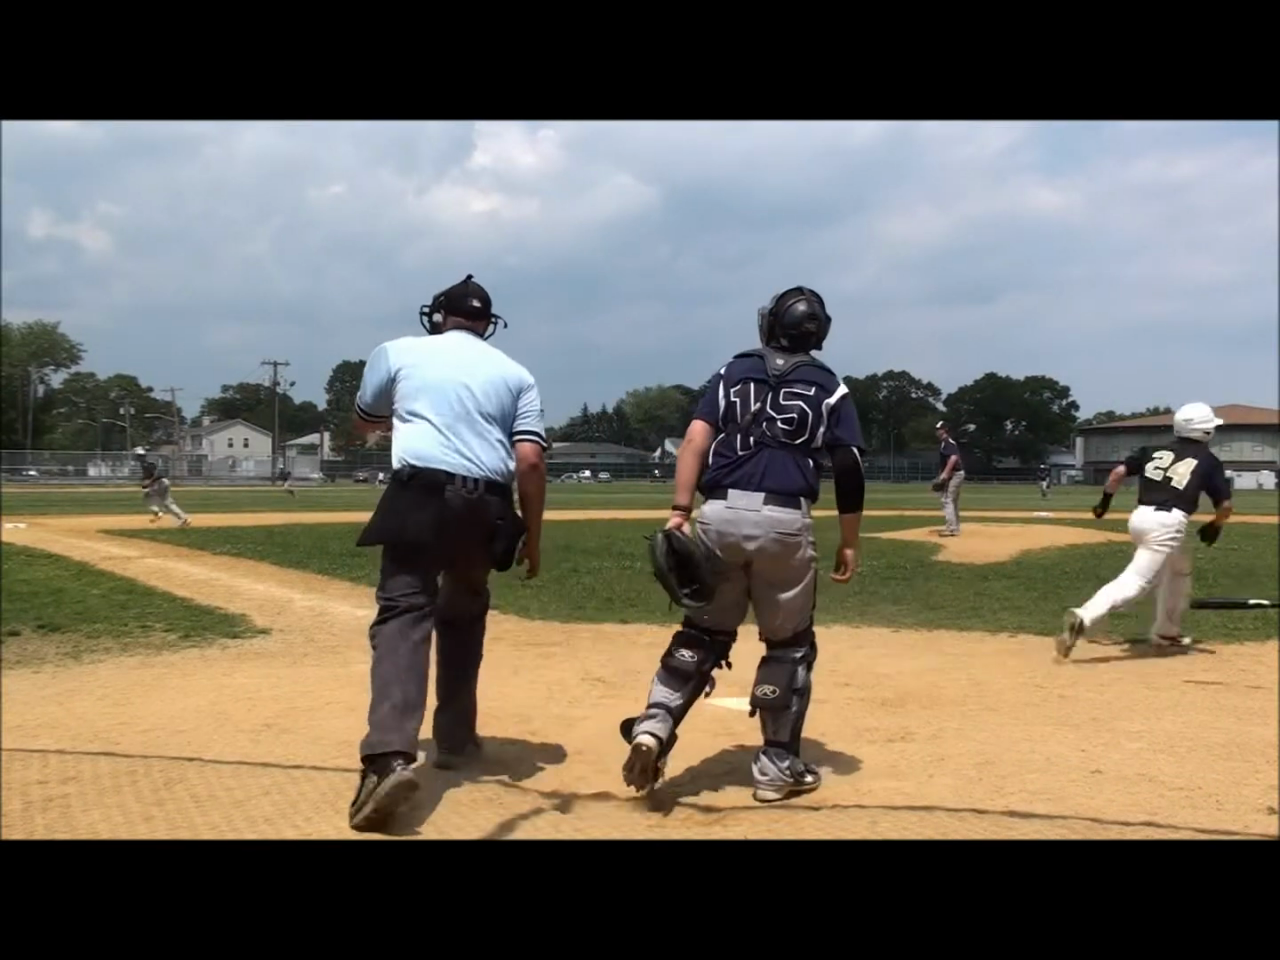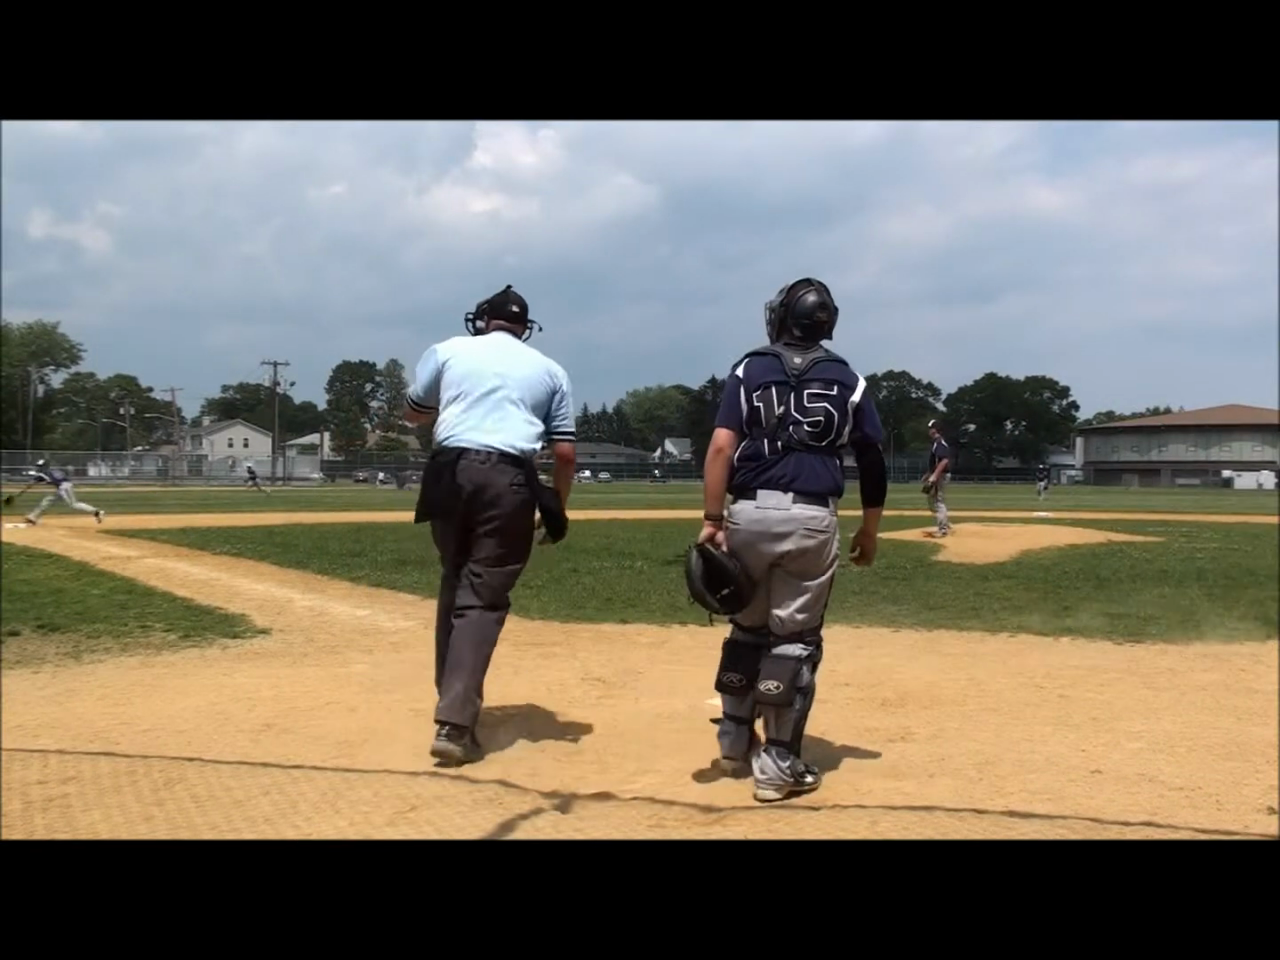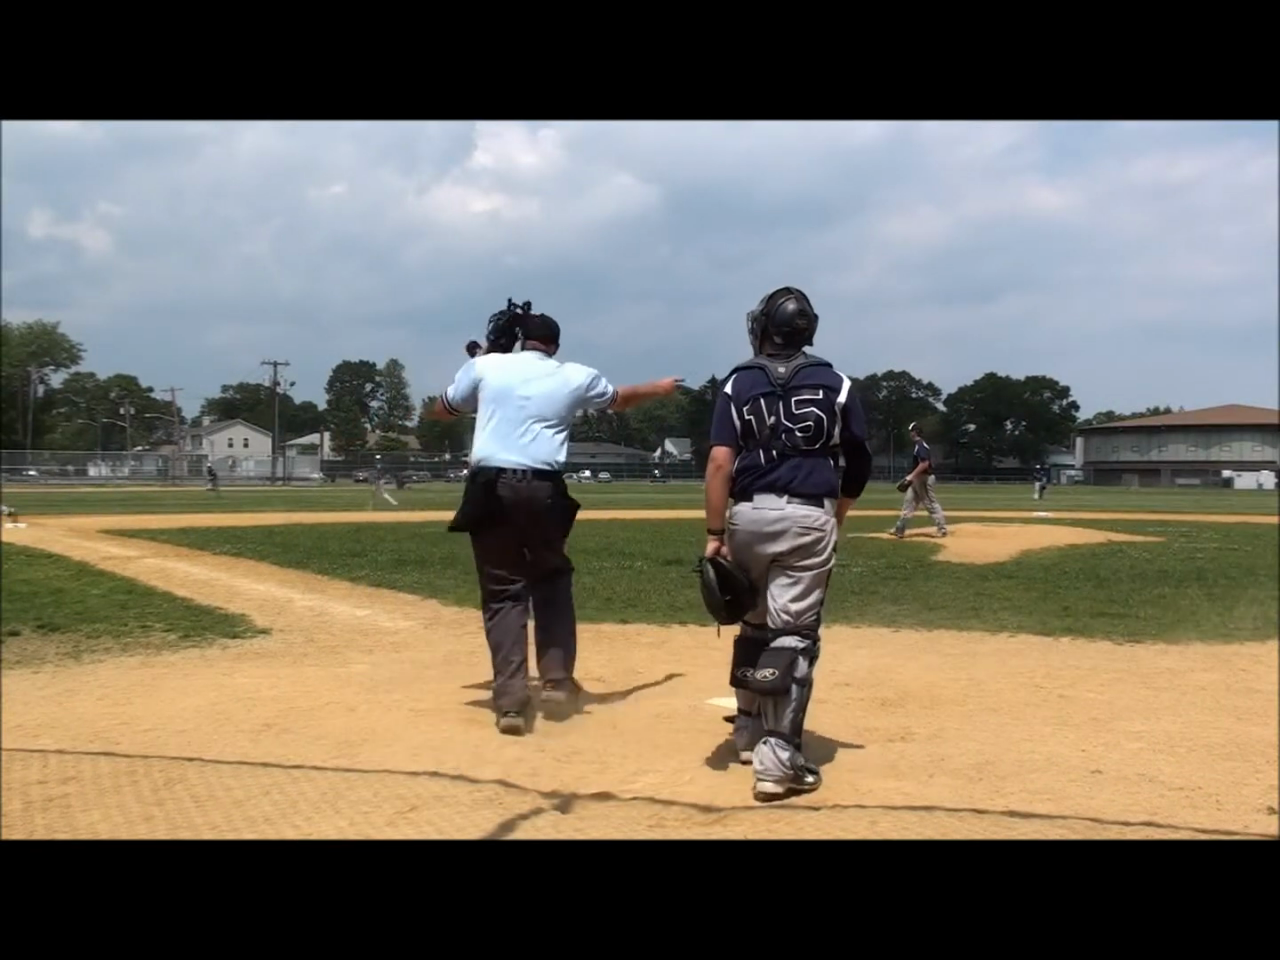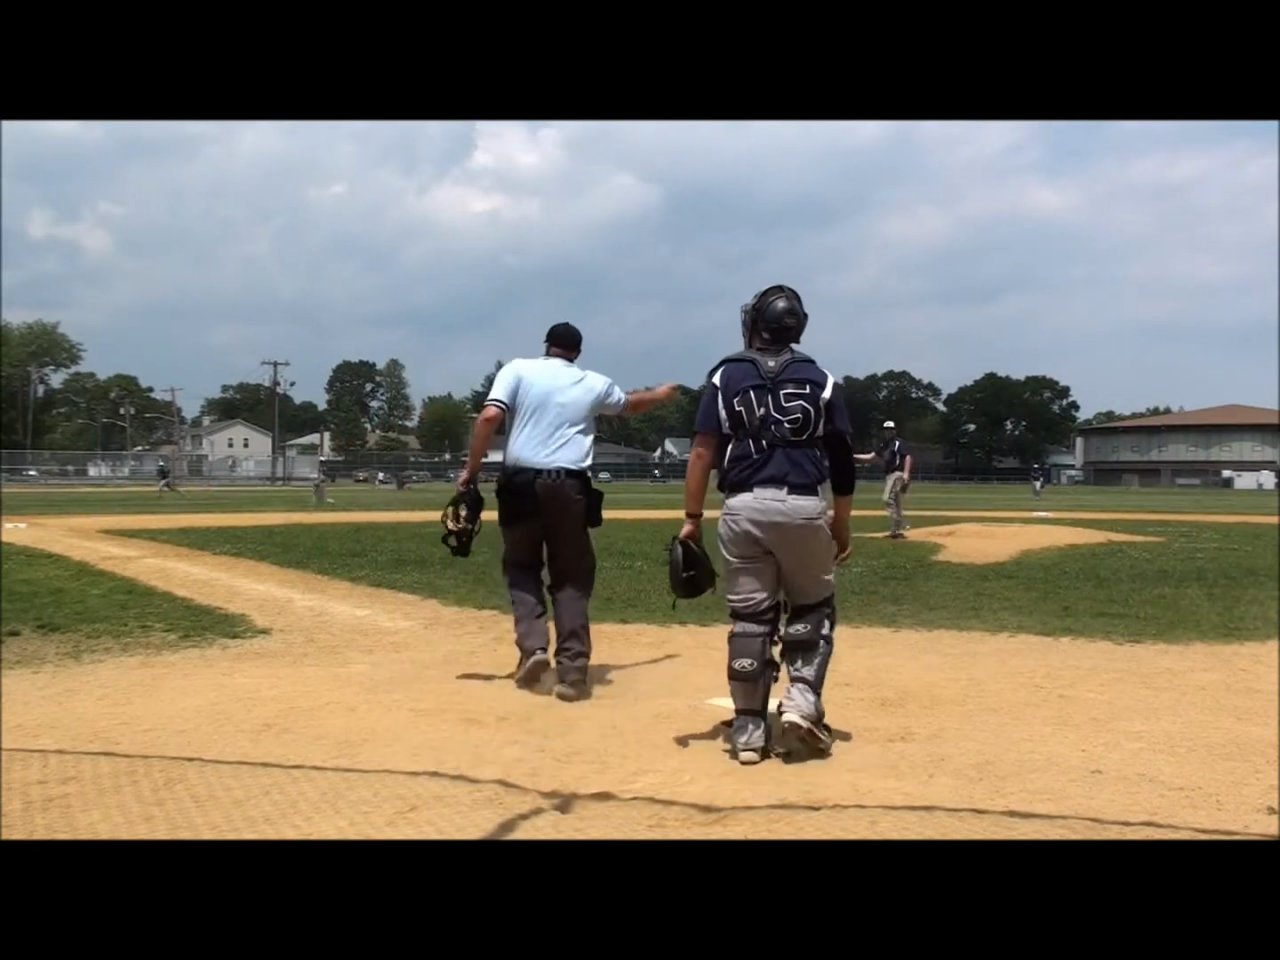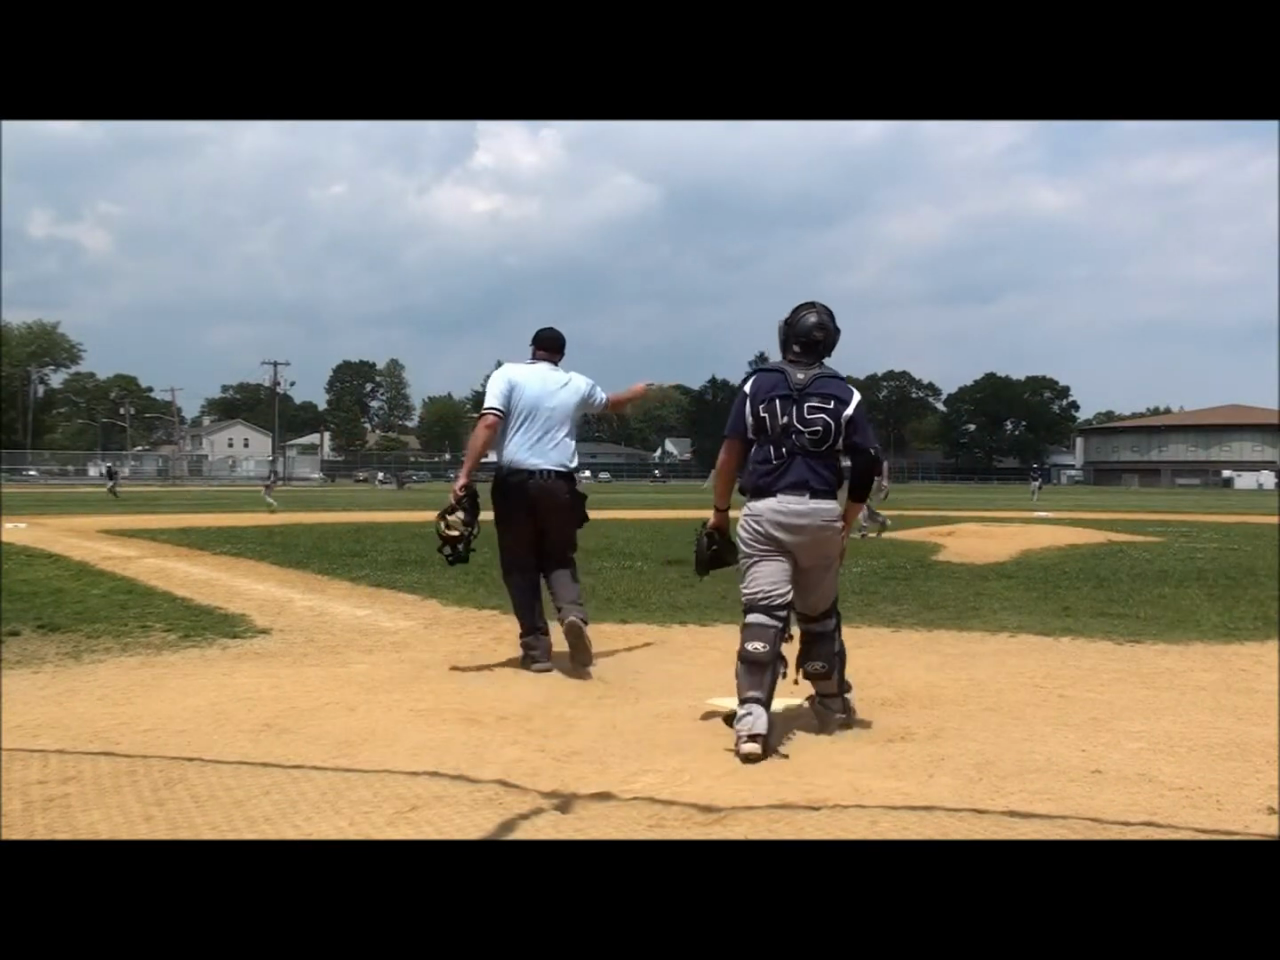
dt=0.4s
person 1, frame 1
left shoulder: (732, 372)
right shoulder: (828, 387)
left elbow: (695, 439)
right elbow: (848, 469)
left wrist: (680, 510)
right wrist: (849, 542)
left hip: (719, 515)
right hip: (783, 520)
left knee: (702, 633)
right knee: (788, 644)
left ankle: (656, 727)
right ankle: (776, 767)
person 1, frame 2
left shoulder: (748, 370)
right shoulder: (848, 380)
left elbow: (721, 447)
right elbow: (873, 463)
left wrist: (711, 519)
right wrist: (869, 529)
left hip: (749, 513)
right hip: (811, 519)
left knee: (747, 630)
right knee: (795, 639)
left ankle: (736, 743)
right ankle: (777, 766)
person 1, frame 3
left shoulder: (737, 384)
right shoulder: (834, 383)
left elbow: (721, 463)
right elbow: (859, 460)
left wrist: (715, 533)
right wrist: (838, 510)
left hip: (749, 517)
right hip: (809, 517)
left knee: (756, 626)
right knee: (792, 634)
left ankle: (750, 733)
right ankle: (778, 758)
person 1, frame 4
left shoulder: (726, 375)
right shoulder: (819, 379)
left elbow: (702, 452)
right elbow: (842, 457)
left wrist: (692, 517)
right wrist: (841, 520)
left hip: (743, 508)
right hip: (803, 507)
left knee: (750, 618)
right knee: (813, 609)
left ankle: (749, 730)
right ankle: (802, 702)
person 1, frame 5
left shoulder: (757, 384)
right shoulder: (845, 394)
left elbow: (730, 453)
right elbow: (865, 468)
left wrist: (720, 509)
right wrist: (847, 522)
left hip: (764, 510)
right hip: (820, 512)
left knee: (762, 616)
right knee: (819, 613)
left ankle: (752, 722)
right ankle: (830, 706)
person 2, frame 1
left shoulder: (396, 352)
right shoulder: (515, 374)
left elbow: (365, 423)
right elbow: (529, 463)
right wrist: (532, 536)
left hip: (419, 496)
right hip: (486, 504)
left knee: (400, 621)
right knee: (462, 616)
left ankle: (391, 757)
right ankle: (454, 738)
person 2, frame 2
left shoulder: (446, 351)
right shoulder: (549, 370)
left elbow: (413, 414)
right elbow: (565, 453)
right wrist: (559, 508)
left hip: (449, 475)
right hip: (507, 480)
left knee: (455, 591)
right knee: (482, 600)
left ankle: (456, 708)
right ankle: (454, 726)
person 2, frame 3
left shoulder: (485, 365)
right shoulder: (576, 376)
left elbow: (440, 411)
right elbow: (620, 398)
right wrist: (658, 389)
left hip: (489, 488)
right hip: (542, 490)
left knee: (502, 593)
right knee: (551, 578)
left ankle: (510, 702)
right ankle: (557, 676)
person 2, frame 4
left shoulder: (517, 369)
right shoulder: (594, 383)
left elbow: (490, 416)
right elbow: (630, 404)
left wrist: (471, 468)
right wrist: (659, 396)
left hip: (522, 485)
right hip: (570, 487)
left knee: (522, 570)
right knee: (571, 576)
left ankle: (533, 648)
right ankle: (572, 671)
person 2, frame 5
left shoulder: (508, 374)
right shoulder: (579, 384)
left elbow: (489, 423)
right elbow: (609, 403)
left wrist: (466, 473)
right wrist: (635, 393)
left hip: (516, 483)
right hip: (559, 484)
left knee: (520, 567)
right knee: (559, 561)
left ankle: (537, 650)
right ankle: (573, 616)
